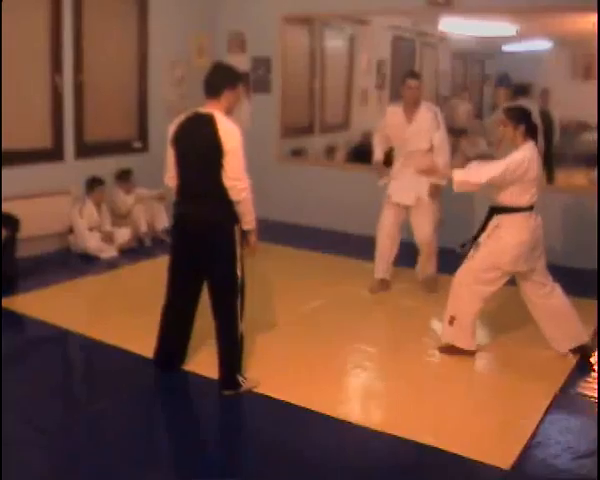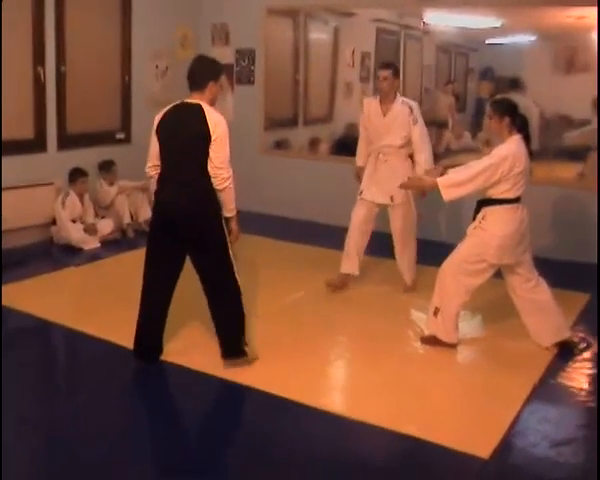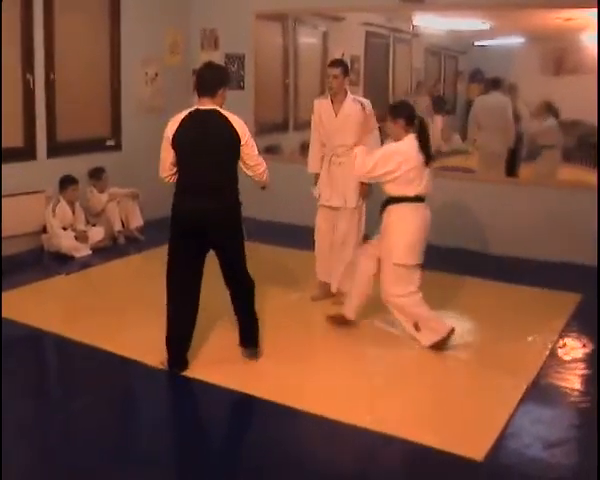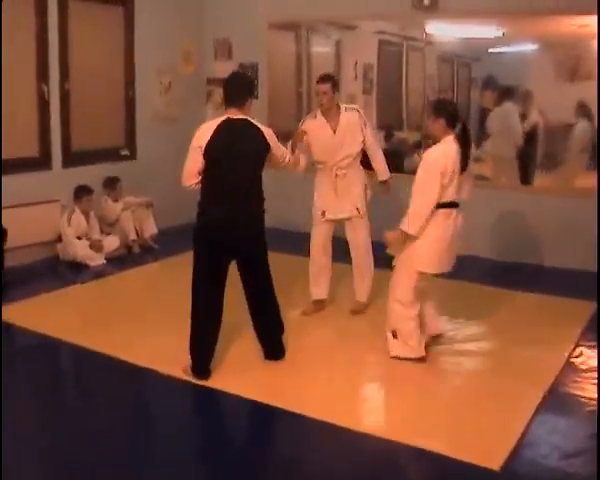
dt=0.7s
person 1, frame 1
left shoulder: (180, 126)
right shoulder: (227, 129)
left elbow: (172, 178)
right elbow: (238, 185)
right wrist: (250, 226)
left hip: (185, 218)
right hip: (218, 222)
left knee: (181, 291)
right knee: (227, 298)
left ankle: (168, 358)
right ankle: (231, 377)
person 1, frame 2
left shoulder: (164, 117)
right shoulder: (214, 120)
left elbow: (153, 168)
right elbow: (220, 175)
right wrist: (231, 215)
left hip: (166, 206)
right hip: (200, 209)
left knee: (157, 278)
right knee: (222, 279)
left ankle: (146, 347)
right ankle: (234, 348)
person 1, frame 3
left shoulder: (177, 123)
right shoulder: (235, 125)
left elbow: (167, 172)
right elbow: (258, 171)
right wrist: (263, 181)
left hip: (187, 211)
right hip: (224, 211)
left knee: (182, 284)
right knee: (238, 275)
left ankle: (177, 357)
right ankle: (250, 343)
person 1, frame 4
left shoulder: (207, 131)
right shoulder: (263, 134)
left elbow: (190, 180)
right elbow: (284, 159)
right wrist: (294, 144)
left hip: (212, 219)
right hip: (248, 220)
left knee: (207, 290)
right knee: (259, 284)
left ankle: (200, 363)
right ankle: (273, 347)
person 2, frame 1
left shoulder: (521, 159)
right shoulder: (528, 154)
left elbow: (486, 175)
right elbow: (494, 170)
left wrist: (448, 174)
right wrist: (461, 173)
left hip: (511, 230)
right hip: (527, 227)
left knee: (468, 280)
right knee: (541, 286)
left ankle: (460, 341)
right ankle: (575, 340)
person 2, frame 2
left shoulder: (507, 152)
right shoulder: (516, 147)
left elbow: (474, 176)
right elbow: (478, 168)
left wrist: (428, 183)
right wrist: (441, 175)
left hip: (496, 222)
right hip: (513, 219)
left knee: (453, 272)
right knee: (526, 280)
left ankle: (443, 333)
right ankle: (556, 334)
person 2, frame 3
left shoulder: (399, 151)
right shoulder: (416, 147)
left elbow: (363, 169)
right elbow: (382, 163)
left wrist: (359, 145)
left hip: (404, 218)
right hip: (404, 216)
left knee: (398, 289)
right knee: (367, 259)
left ankle: (437, 331)
right ankle: (349, 313)
person 2, frame 4
left shoulder: (436, 154)
right shoulder: (458, 149)
left elbow: (424, 200)
left wrist: (402, 232)
left hip: (433, 224)
right hip: (449, 219)
left knee: (404, 290)
right knee: (413, 284)
left ankle: (408, 347)
right ankle: (429, 328)
person 3, frame 1
left shoulder: (432, 113)
right shoulder: (392, 112)
left elbow: (442, 149)
right elbow: (381, 135)
left wrist: (439, 179)
right wrist: (378, 156)
left hip: (425, 176)
right hip: (400, 174)
left knee: (426, 233)
right knee: (387, 228)
left ankle: (427, 273)
right ankle: (382, 277)
person 3, frame 2
left shoulder: (409, 108)
right shoulder: (368, 105)
left elbow: (421, 144)
right wrist: (360, 164)
left hip: (399, 171)
right hip: (374, 169)
left knee: (403, 228)
right knee: (358, 221)
left ankle: (408, 276)
right ankle: (346, 273)
person 3, frame 3
left shoulder: (361, 106)
right shoulder: (319, 105)
left elbow: (371, 145)
right elbow: (316, 142)
right wrist: (315, 172)
left hip: (352, 174)
right hip: (328, 173)
left knee: (346, 233)
right knee: (323, 231)
left ankle: (342, 286)
right ankle: (326, 283)
person 3, frame 4
left shoulder: (355, 115)
right shoulder: (309, 123)
left elbow: (372, 147)
right elbow: (298, 162)
left wrist: (383, 177)
left hip: (352, 181)
right hip: (325, 184)
left knee: (361, 243)
right knee: (319, 243)
left ankle: (362, 296)
right ankle: (319, 297)
